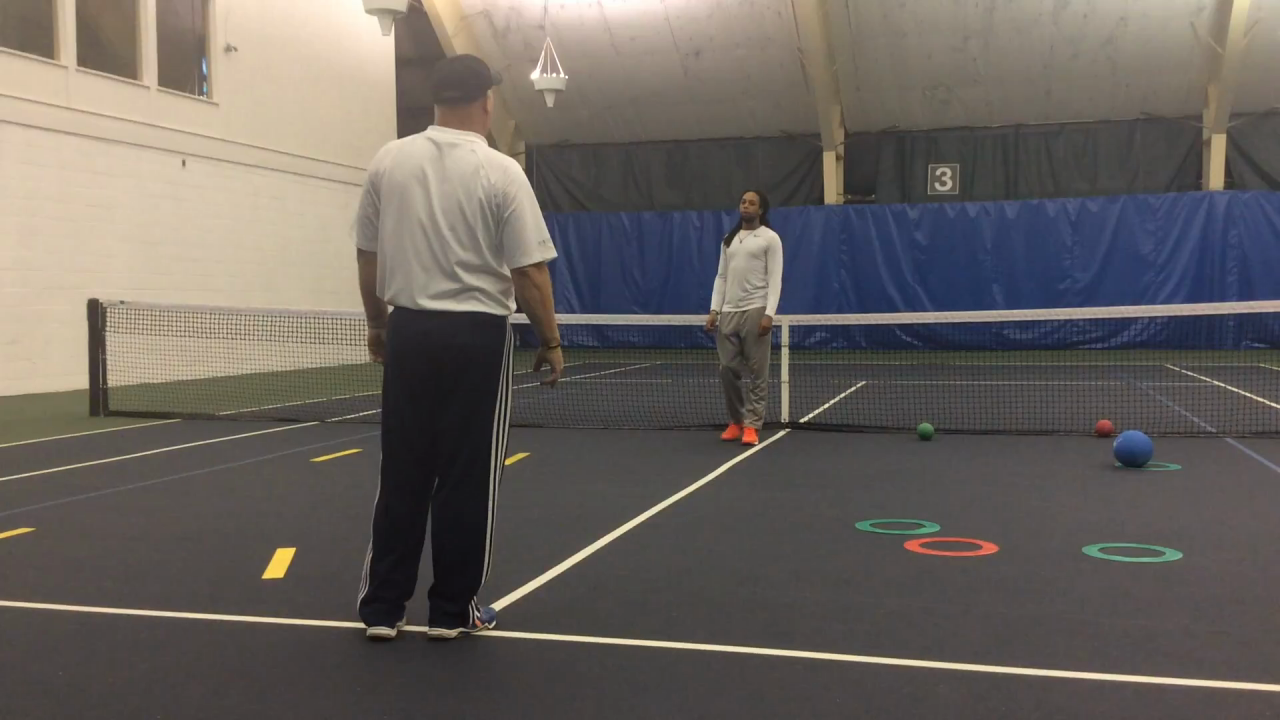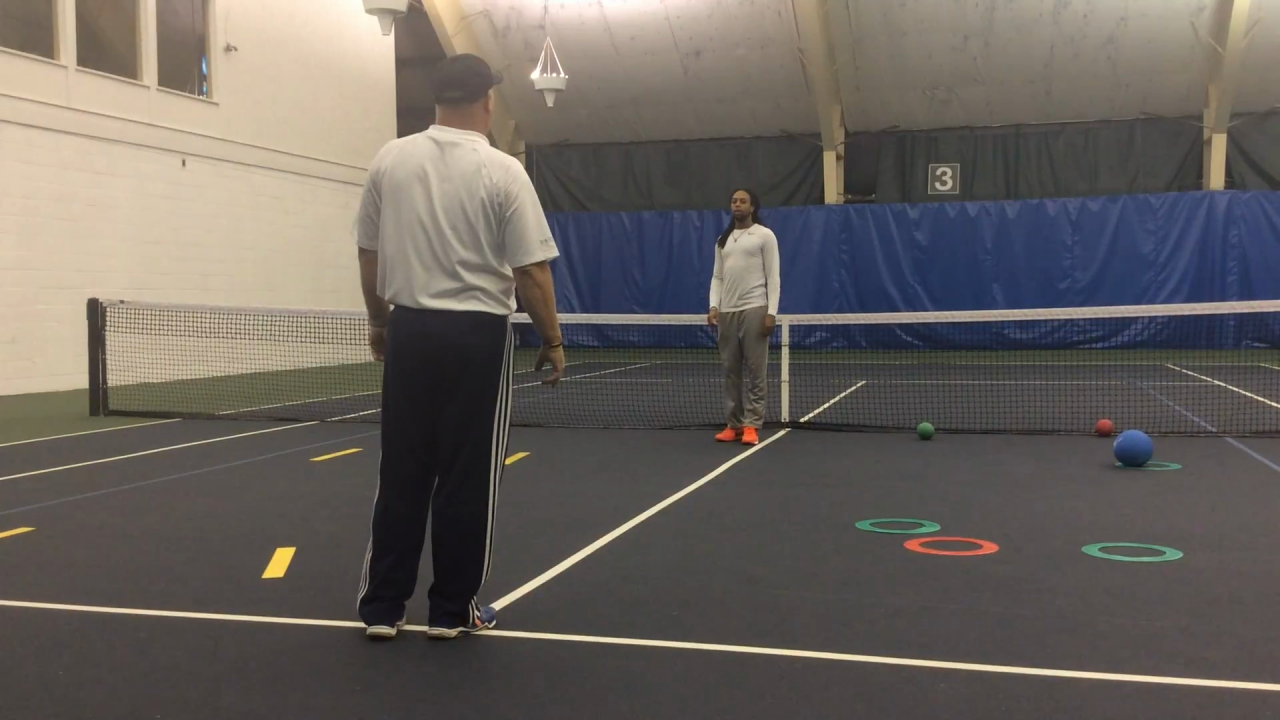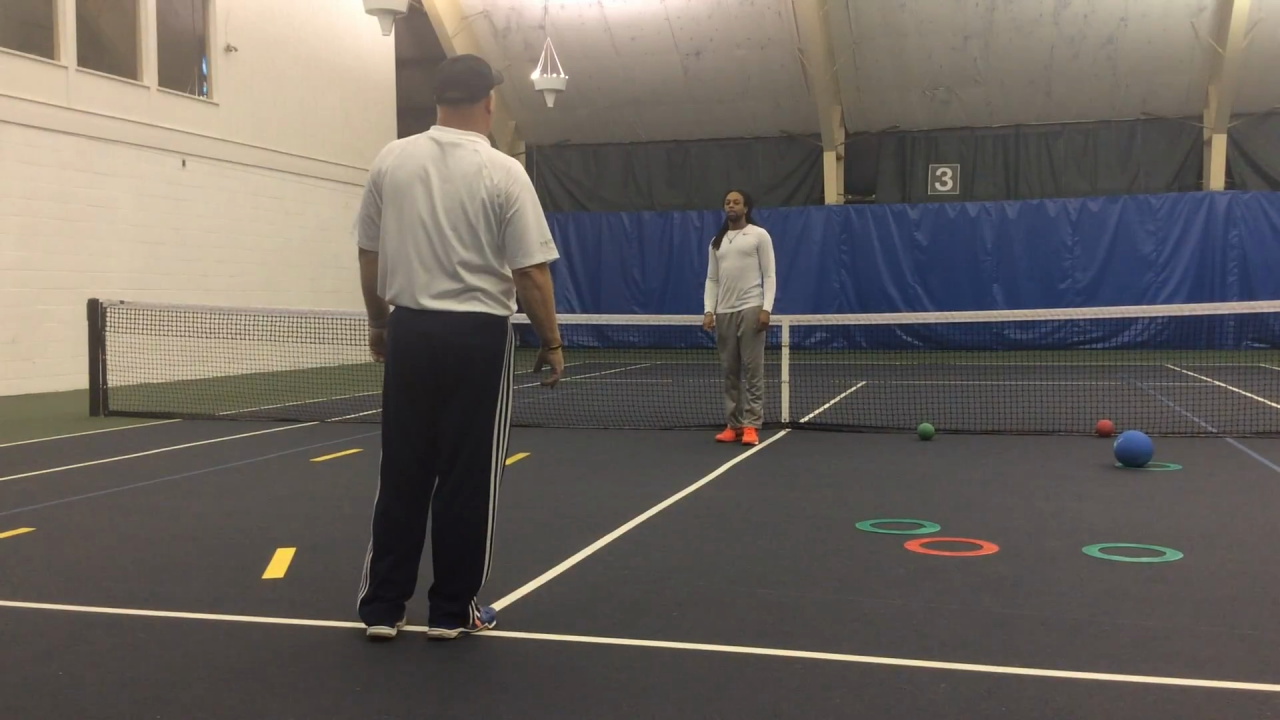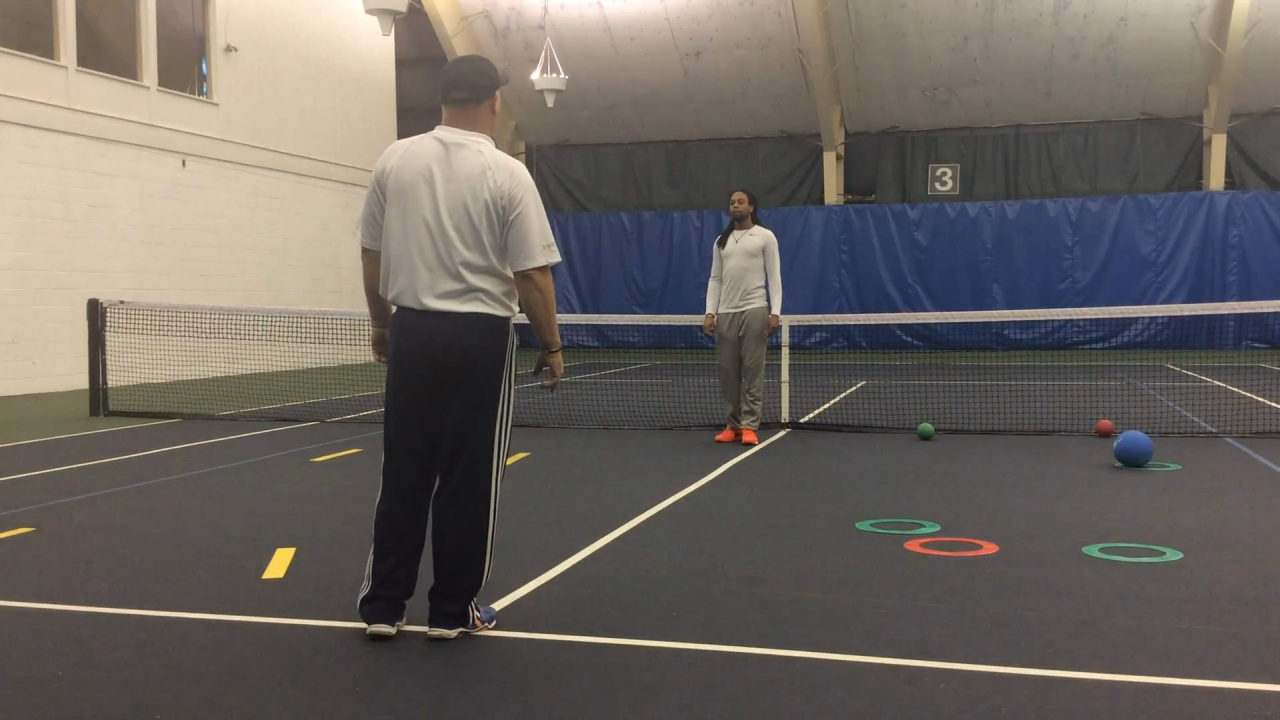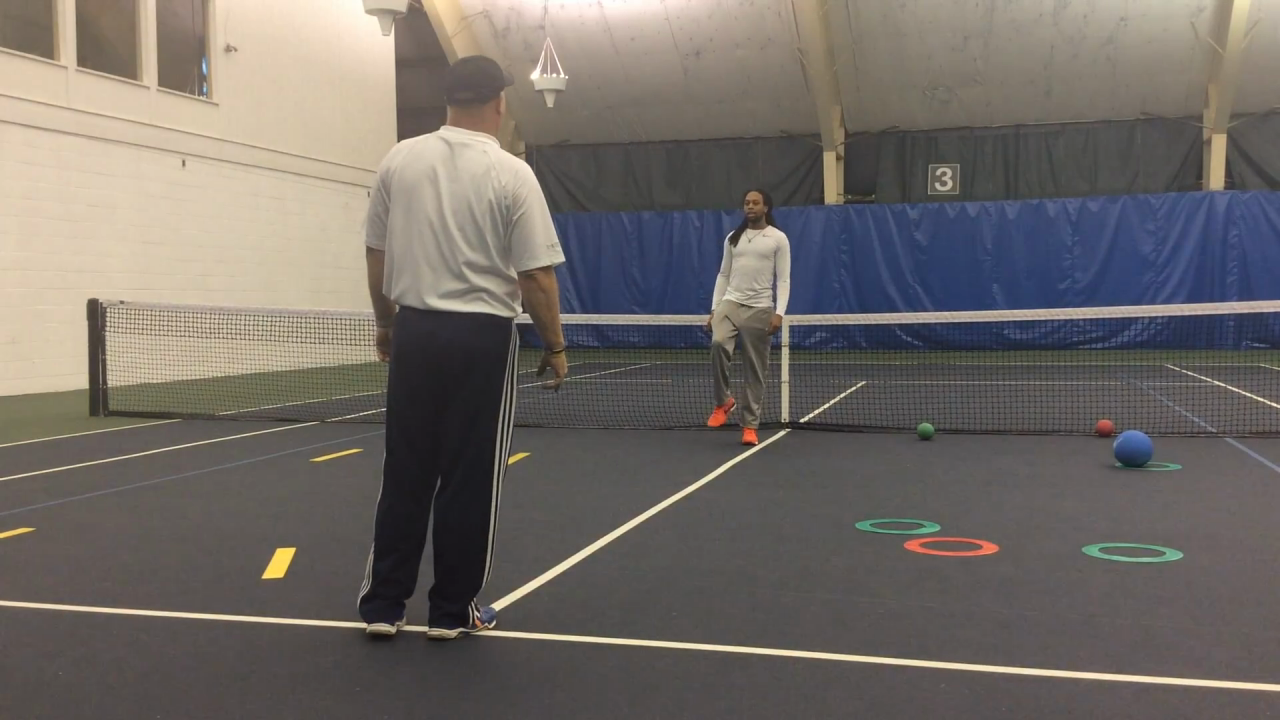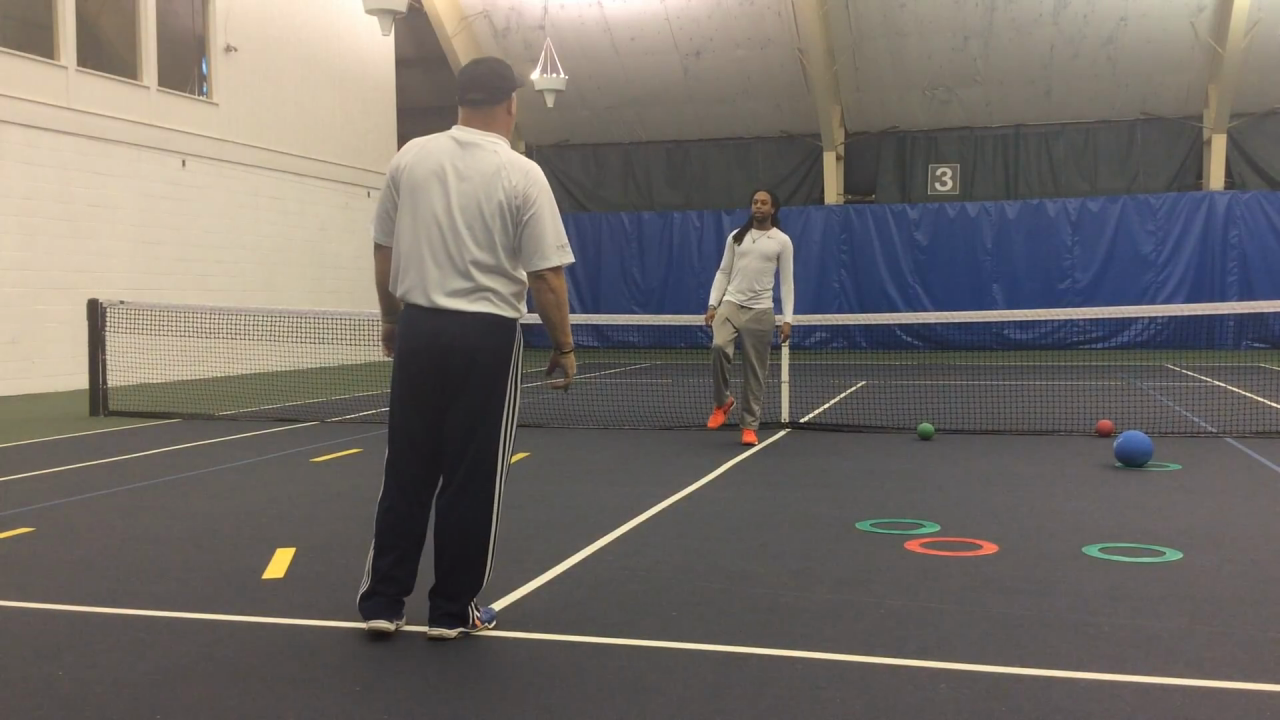
dt=0.5s
person 1, frame 1
left shoulder: (388, 161)
right shoulder: (500, 171)
left elbow: (368, 256)
right elbow: (529, 271)
left wrist: (376, 322)
right wrist: (550, 340)
left hip: (409, 332)
right hip: (476, 336)
left knee: (401, 475)
right knee: (465, 479)
left ankle: (382, 606)
right ankle: (452, 609)
person 1, frame 2
left shoulder: (389, 159)
right shoulder: (502, 170)
left elbow: (369, 254)
right elbow: (530, 270)
left wrist: (377, 320)
right wrist: (551, 340)
left hip: (408, 330)
right hip: (476, 335)
left knee: (401, 474)
right knee: (465, 478)
left ankle: (381, 605)
right ankle: (451, 609)
person 1, frame 3
left shoulder: (391, 160)
right shoulder: (503, 172)
left elbow: (369, 255)
right elbow: (530, 272)
left wrist: (378, 322)
right wrist: (552, 342)
left hip: (410, 332)
right hip: (477, 336)
left knee: (402, 474)
right knee: (466, 479)
left ankle: (382, 605)
right ankle: (452, 609)
person 1, frame 4
left shoulder: (394, 159)
right shoulder: (507, 173)
left elbow: (372, 255)
right elbow: (532, 274)
left wrist: (381, 323)
right wrist: (552, 345)
left hip: (412, 332)
right hip: (479, 337)
left knee: (403, 474)
right knee: (467, 479)
left ankle: (383, 604)
right ankle: (452, 610)
person 1, frame 5
left shoulder: (399, 159)
right shoulder: (511, 173)
left elbow: (376, 254)
right elbow: (536, 275)
left wrist: (385, 322)
right wrist: (555, 346)
left hip: (415, 332)
right hip: (482, 337)
left knee: (405, 474)
right knee: (468, 480)
left ankle: (382, 602)
right ankle: (452, 610)
person 1, frame 6
left shoulder: (409, 157)
right shoulder: (521, 174)
left elbow: (383, 251)
right elbow: (546, 275)
left wrist: (390, 319)
right wrist: (563, 346)
left hip: (418, 330)
right hip: (486, 337)
left knee: (406, 474)
right knee: (470, 480)
left ankle: (381, 600)
right ankle: (452, 610)
person 2, frame 1
left shoulder: (770, 238)
right shoulder: (729, 239)
left elbow: (775, 279)
right elbow: (721, 277)
left wrist: (769, 314)
right wrist: (714, 310)
left hip: (755, 311)
right hip: (729, 312)
left knee: (756, 371)
right knee: (727, 368)
left ankle: (751, 425)
right ankle: (737, 420)
person 2, frame 2
left shoulder: (765, 235)
right shoulder: (723, 240)
left elbow: (773, 277)
right elbow: (717, 277)
left wrist: (771, 312)
right wrist: (714, 306)
left hip: (754, 309)
right hip: (727, 312)
left knee: (755, 371)
right knee: (730, 371)
left ankle: (752, 426)
right ankle: (734, 425)
person 2, frame 3
left shoulder: (759, 235)
right shoulder: (717, 241)
left elbow: (769, 275)
right elbow: (711, 280)
left wrist: (766, 309)
right wrist: (709, 311)
left hip: (751, 310)
right hip: (724, 313)
left knee: (753, 370)
right knee: (730, 372)
left ankle: (751, 426)
right ankle: (734, 425)
person 2, frame 4
left shoulder: (766, 237)
right shoulder: (721, 241)
left elbow: (774, 277)
right elbow: (715, 279)
left wrist: (775, 313)
right wrist: (710, 312)
left hip: (755, 311)
right hip: (726, 313)
left knee: (752, 371)
right knee: (729, 372)
left ankle: (749, 427)
right ankle: (733, 426)
person 2, frame 5
left shoulder: (778, 238)
right shoulder: (733, 238)
left elbow: (783, 280)
right elbow: (723, 275)
left wrist: (779, 313)
right wrist: (714, 308)
left hip: (760, 309)
right hip: (731, 302)
left knee: (755, 370)
right knee: (718, 343)
left ankle: (750, 426)
right ankle: (723, 402)
person 2, frame 6
left shoulder: (782, 241)
right shoulder: (736, 237)
left elbow: (787, 282)
right elbow: (723, 273)
left wrist: (787, 319)
right wrist: (712, 304)
left hip: (761, 311)
right hip: (731, 304)
left knee: (755, 371)
right knee: (719, 346)
left ankle: (750, 427)
right ankle: (722, 402)
